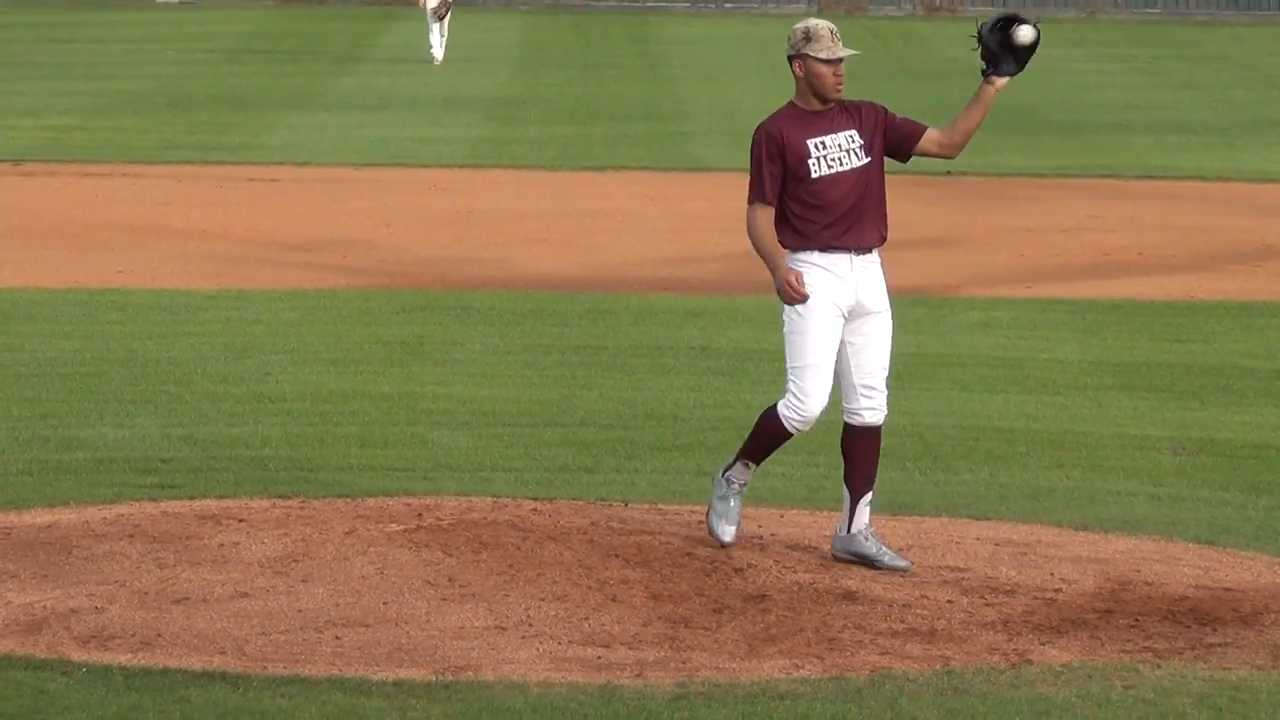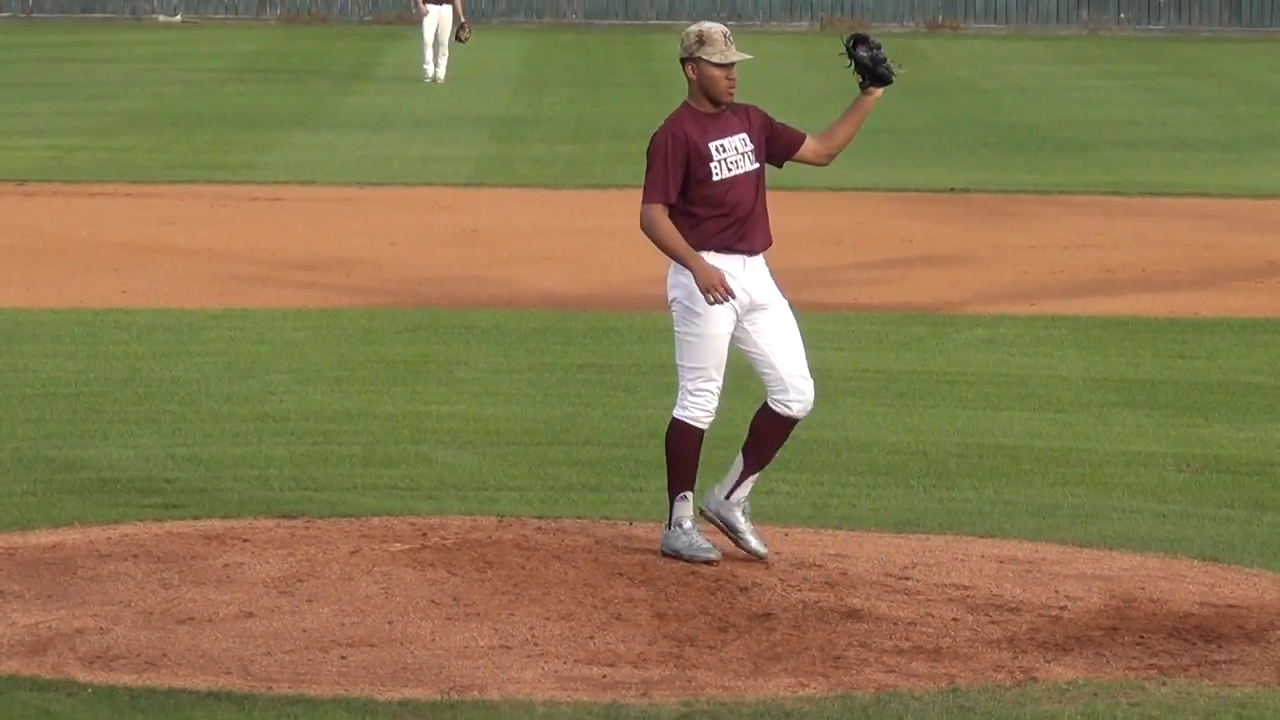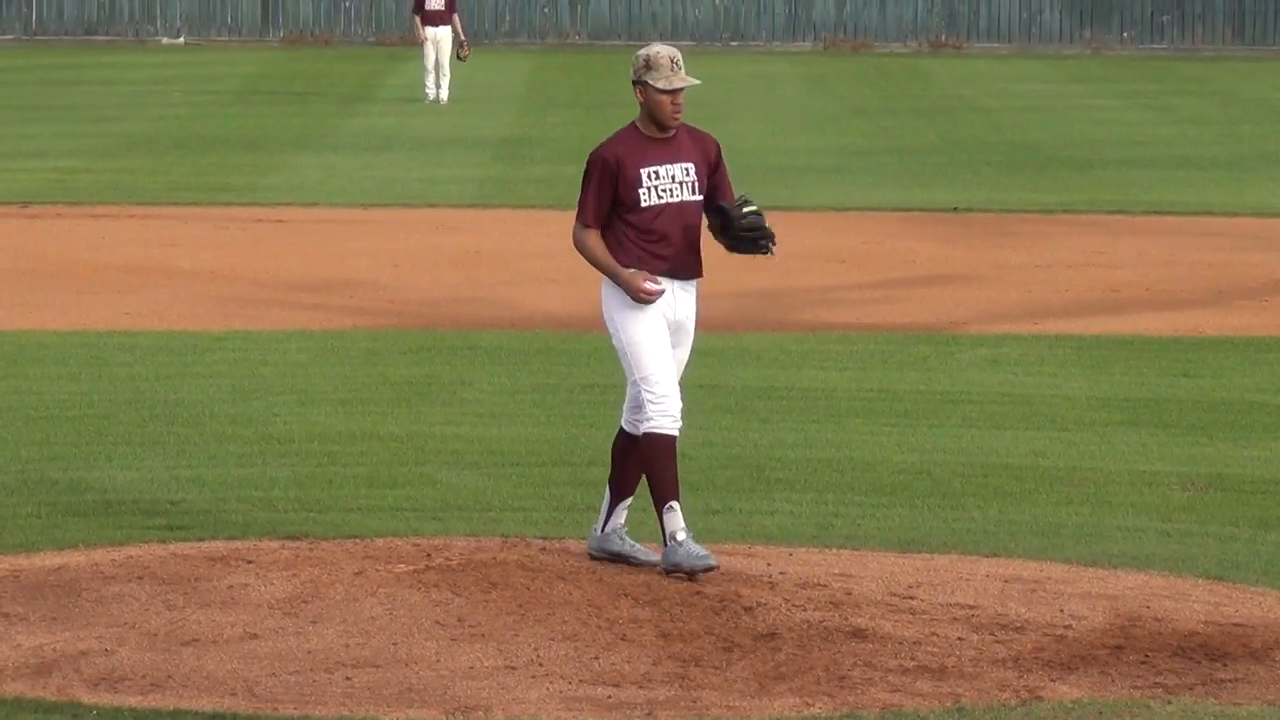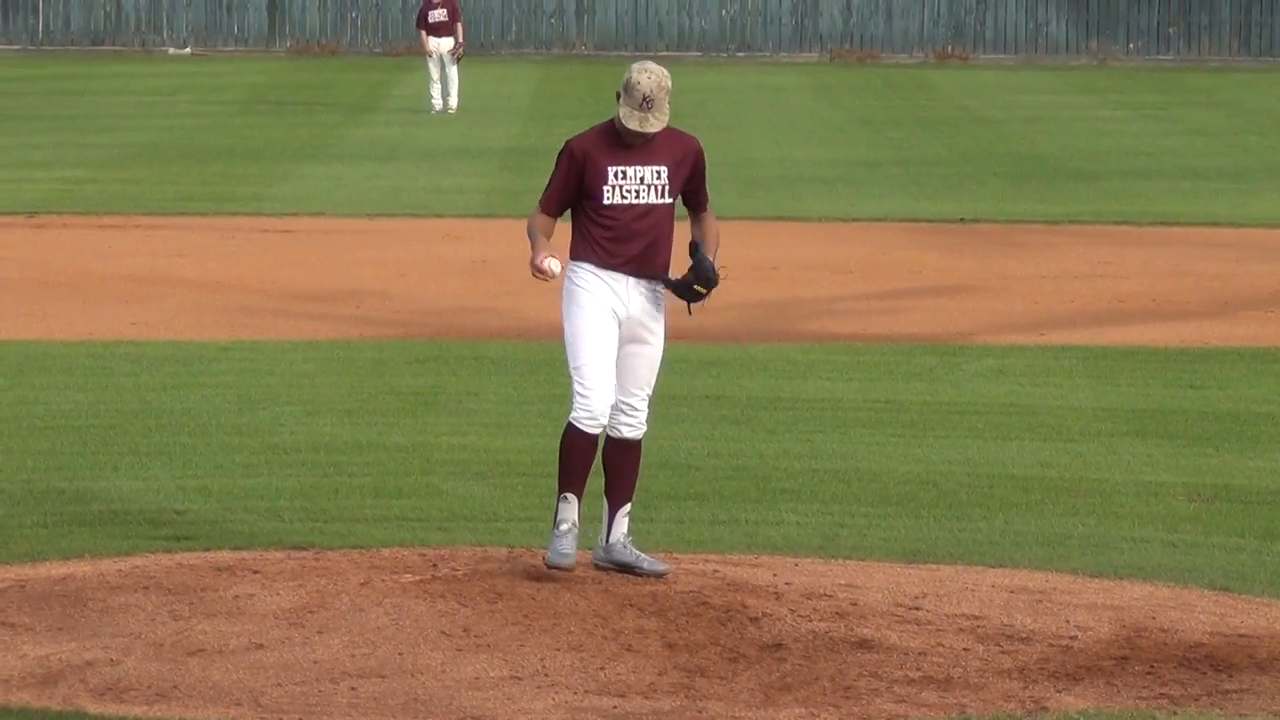
dt=0.4s
person 1, frame 1
left shoulder: (868, 118)
right shoulder: (775, 132)
left elbow: (949, 143)
right elbow: (758, 216)
left wrist: (992, 86)
right wrist: (778, 267)
left hip: (868, 275)
right hip: (813, 281)
left knee: (868, 405)
right knee: (805, 403)
left ankle: (855, 530)
right ankle: (732, 480)
person 1, frame 2
left shoulder: (750, 120)
right shoulder: (675, 134)
left elbow: (822, 150)
right elbow: (652, 215)
left wrist: (869, 95)
right wrist: (698, 266)
left hip: (756, 274)
right hip: (705, 277)
left knee: (794, 394)
right knee: (699, 401)
left ankle: (730, 499)
right ankle: (681, 525)
person 1, frame 3
left shoulder: (705, 147)
right shoulder: (613, 153)
right elbow: (584, 232)
right wrist: (623, 275)
left hip: (683, 294)
right hip: (632, 294)
left knee: (643, 413)
right knee: (663, 407)
left ankle: (609, 529)
right ankle: (675, 538)
person 1, frame 4
left shoulder: (684, 149)
right shoulder: (584, 148)
left elbow: (701, 212)
right elbow: (545, 212)
left wrist: (705, 263)
right wrist: (539, 247)
left hip: (649, 294)
right hip: (593, 285)
left knee: (631, 418)
right knee: (592, 405)
left ankle: (615, 539)
right ankle: (565, 523)
